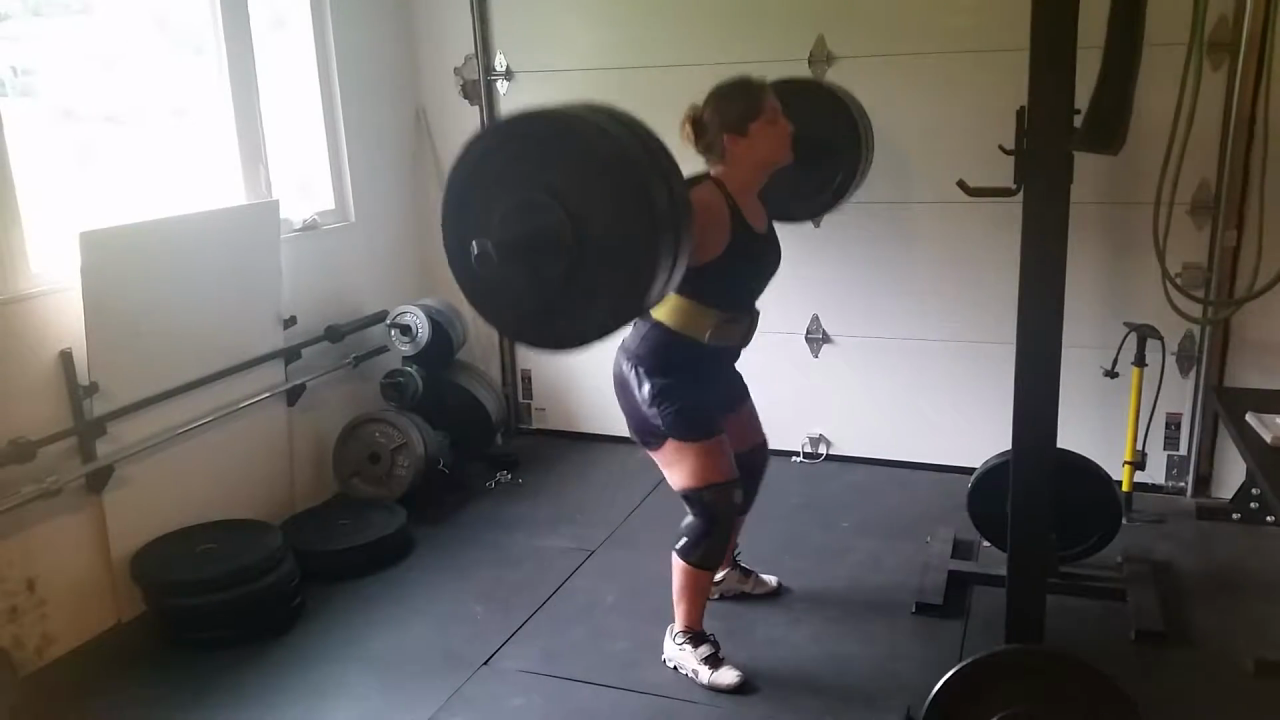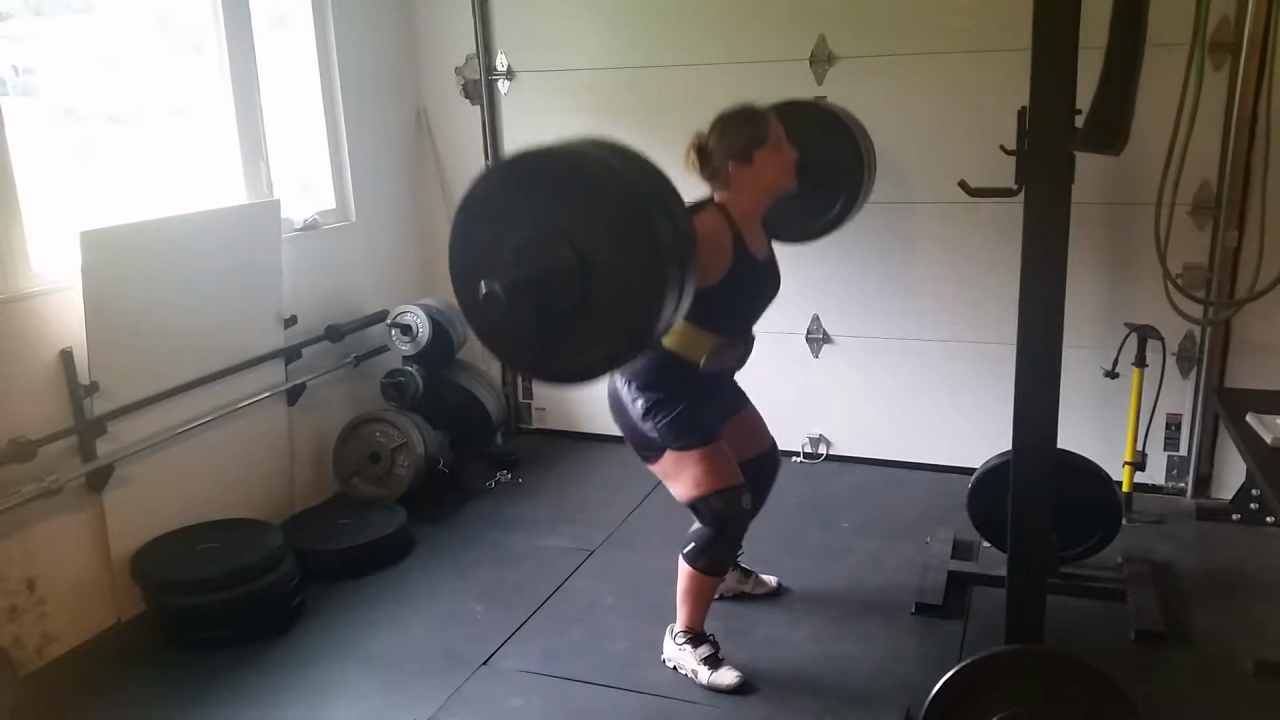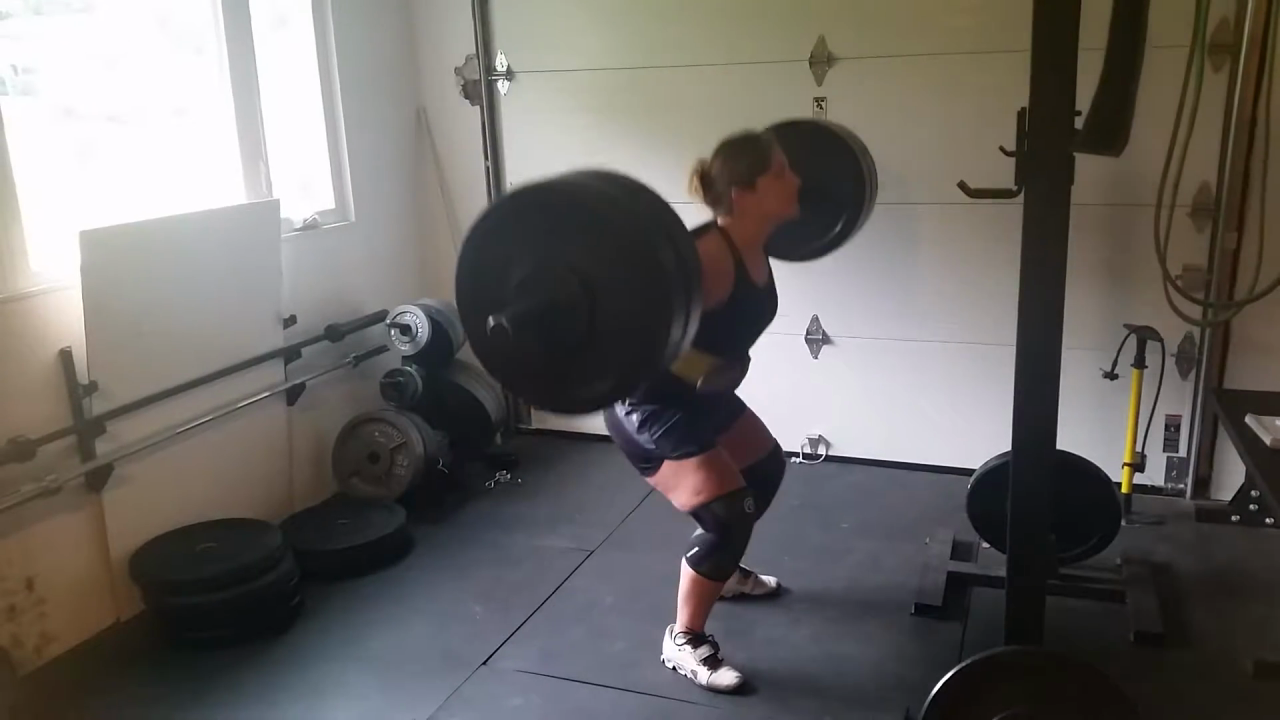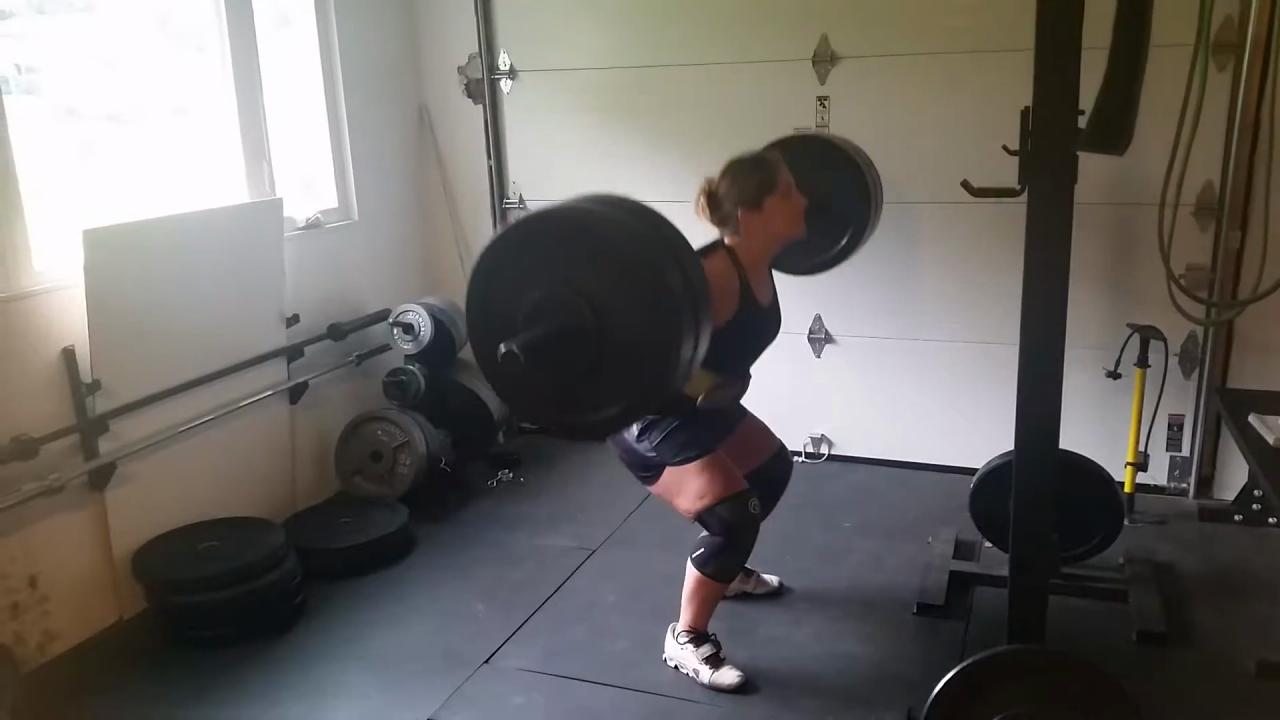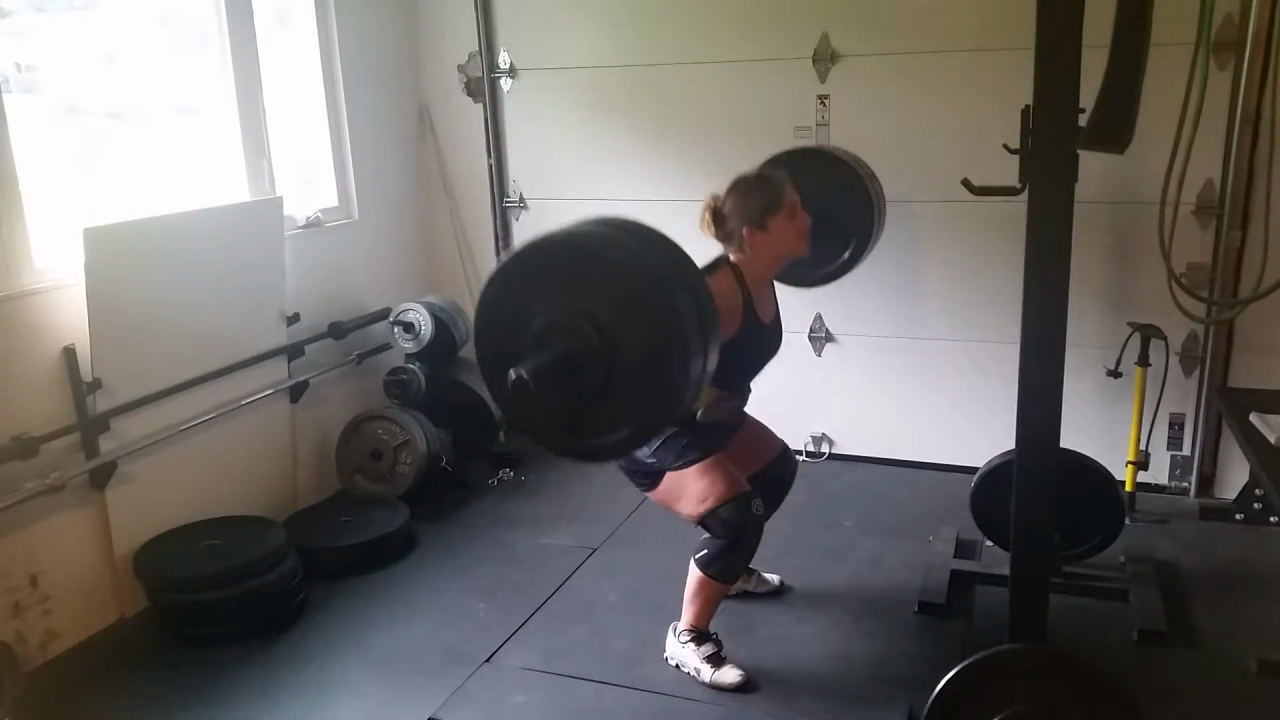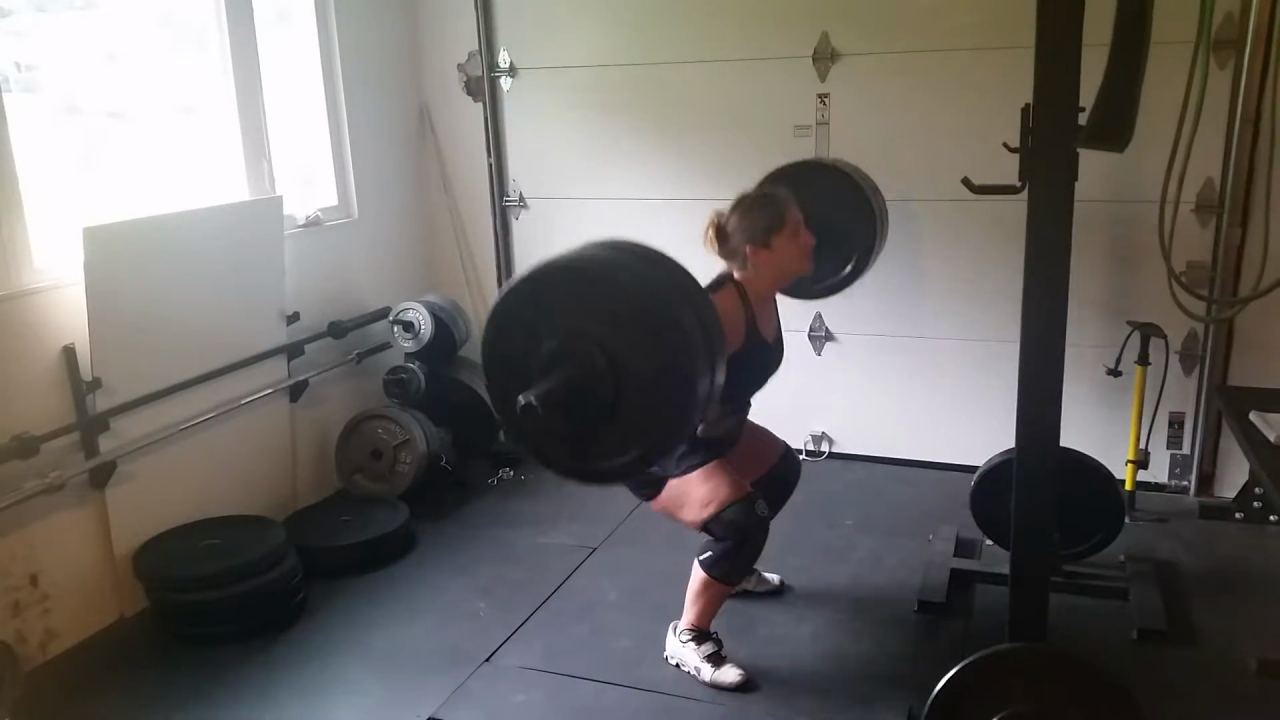
dt=0.1s
person 1, frame 1
left shoulder: (749, 198)
right shoulder: (704, 206)
left hip: (709, 365)
right hip: (661, 372)
left knee: (749, 465)
right knee: (717, 502)
left ankle: (723, 569)
right ankle: (685, 638)
person 1, frame 2
left shoulder: (751, 223)
right shoulder: (706, 231)
left hip: (706, 381)
right hip: (655, 391)
left knee: (761, 467)
right knee: (726, 508)
left ankle: (725, 571)
right ankle: (684, 640)
person 1, frame 3
left shoulder: (752, 246)
right shoulder: (708, 256)
left hip: (703, 396)
right hip: (652, 407)
left knee: (765, 470)
right knee: (729, 514)
left ankle: (725, 572)
right ankle: (684, 640)
person 1, frame 4
left shoulder: (757, 265)
right shoulder: (715, 275)
left hip: (707, 407)
right hip: (655, 421)
left knee: (772, 470)
right knee: (734, 515)
left ankle: (729, 572)
right ankle: (686, 640)
person 1, frame 5
left shoulder: (760, 279)
right shoulder: (719, 292)
left hip: (708, 416)
right hip: (656, 431)
left knee: (777, 469)
right knee: (737, 518)
left ankle: (730, 570)
right ankle: (687, 638)
person 1, frame 6
left shoulder: (759, 295)
right shoulder: (722, 308)
left hip: (710, 431)
left knee: (782, 468)
right knee: (743, 519)
left ankle: (732, 569)
right ankle: (688, 640)
